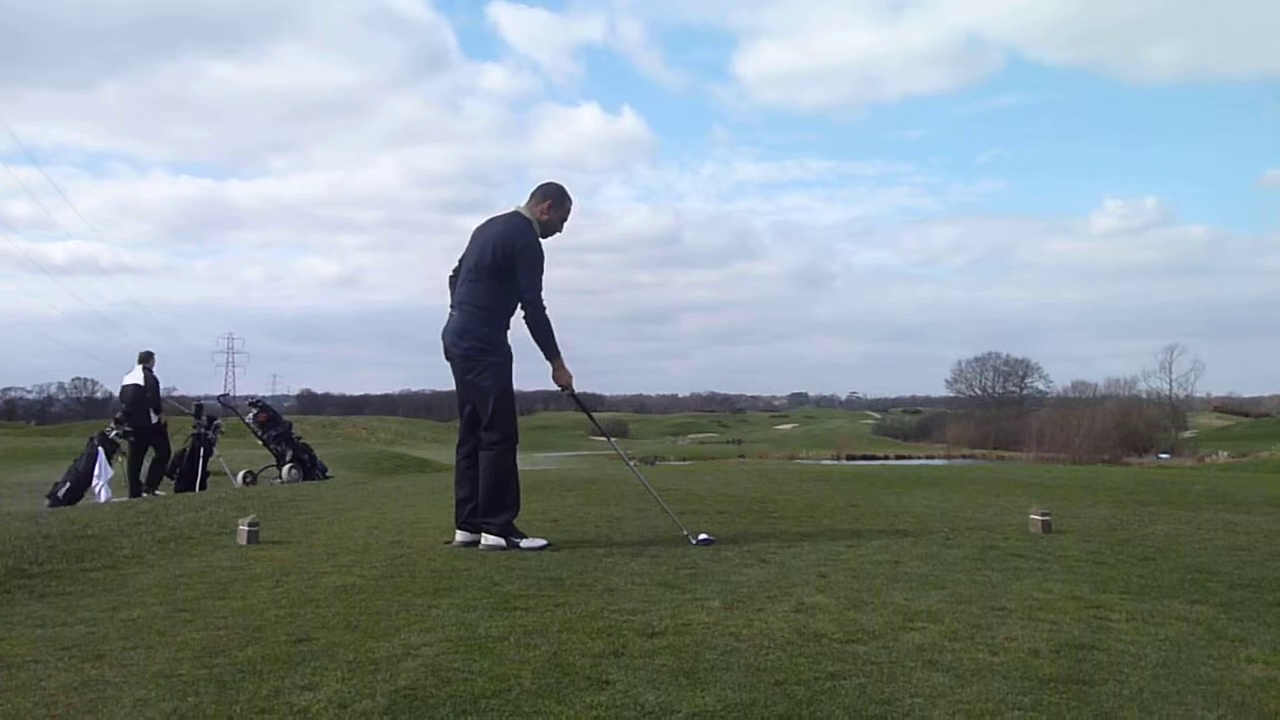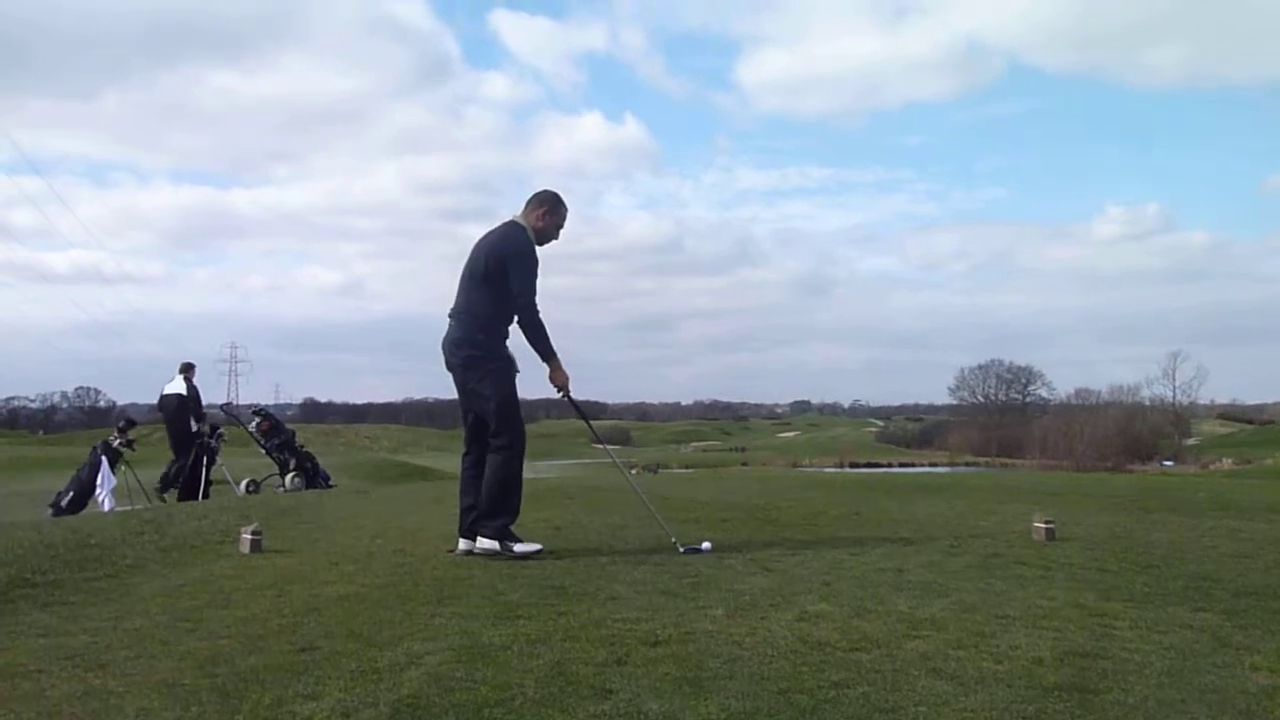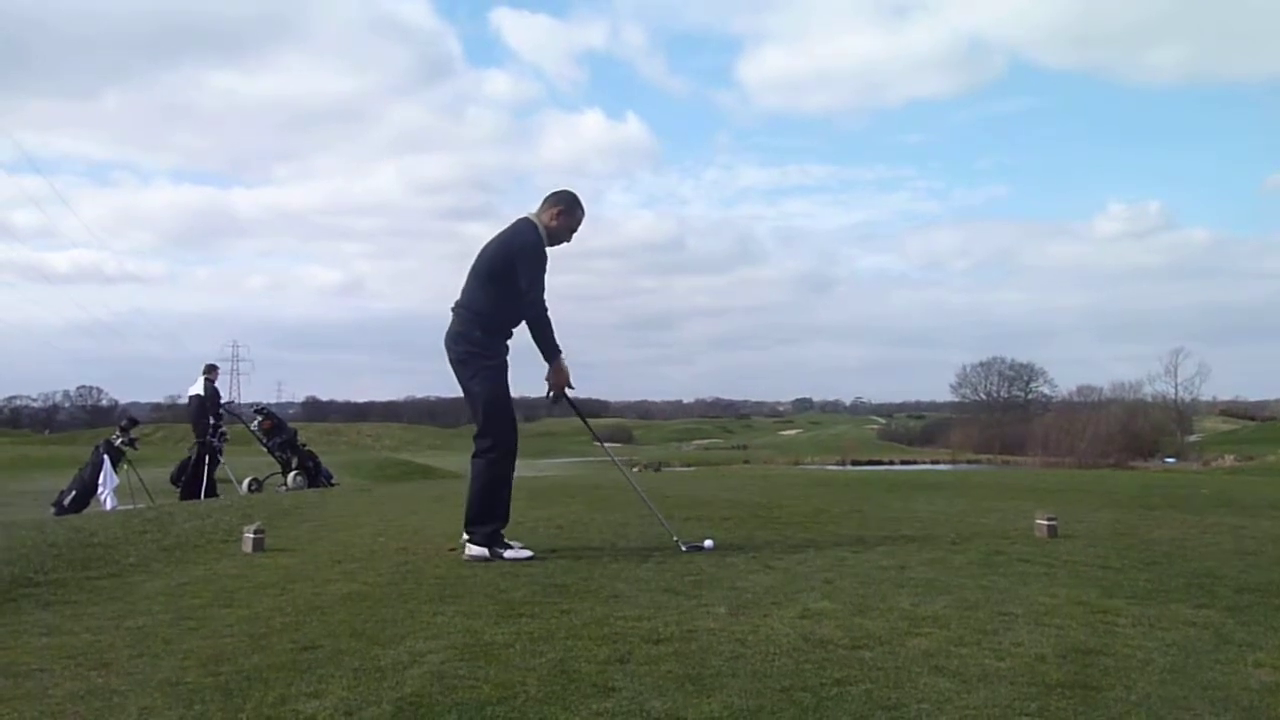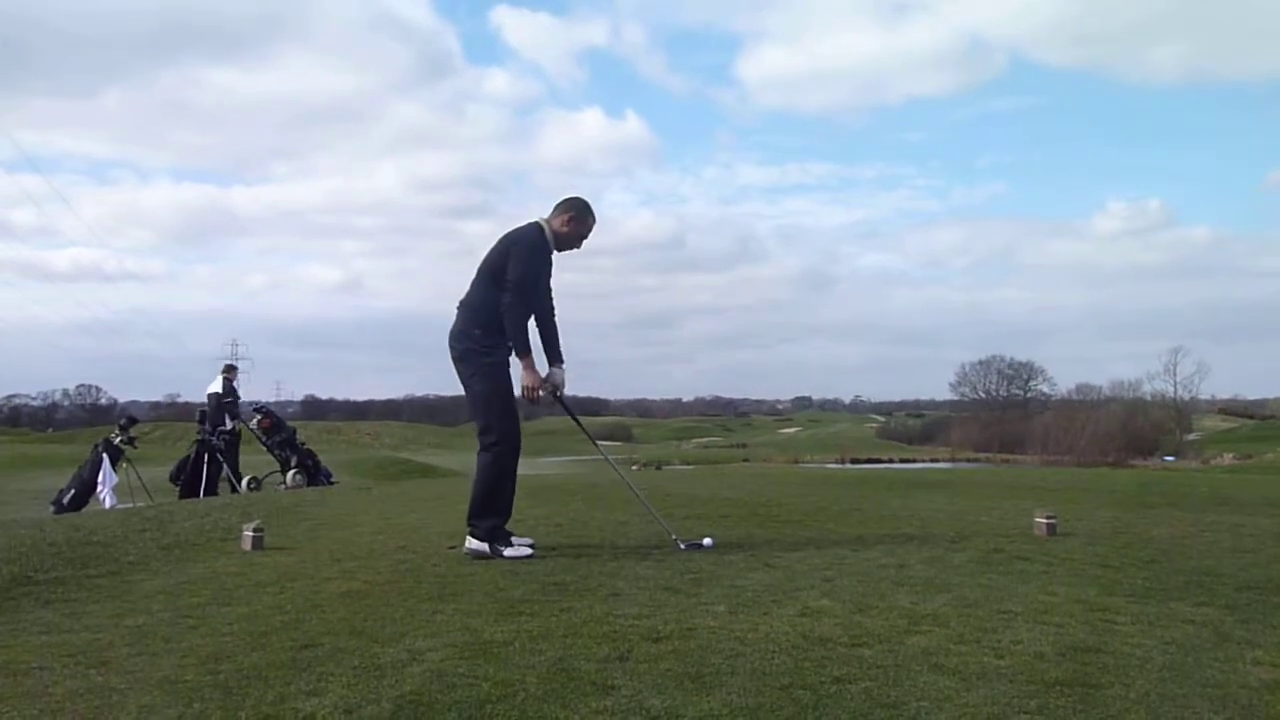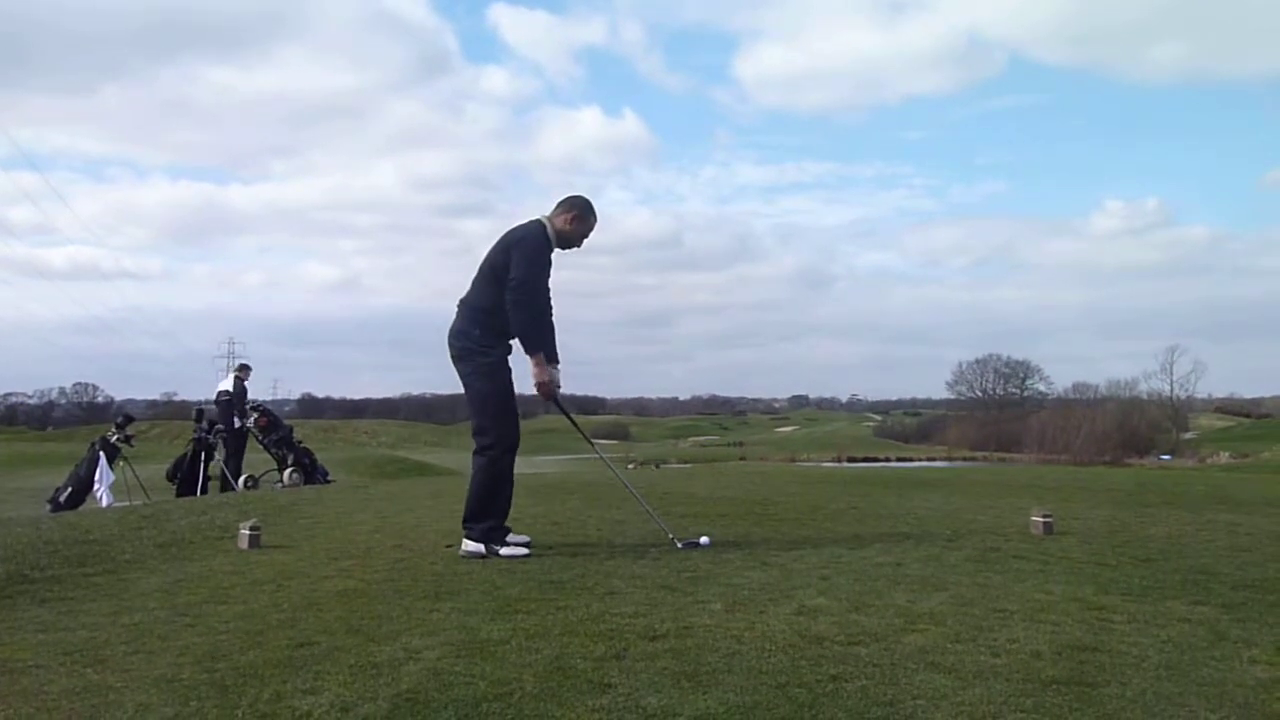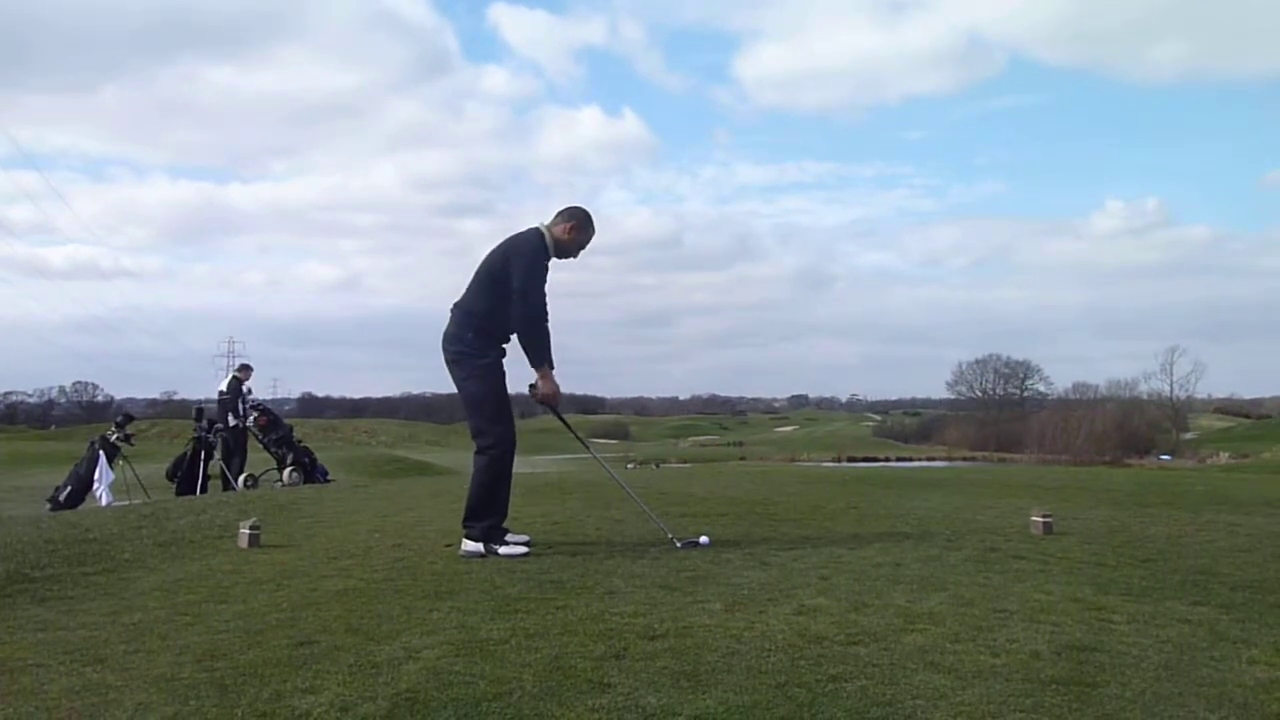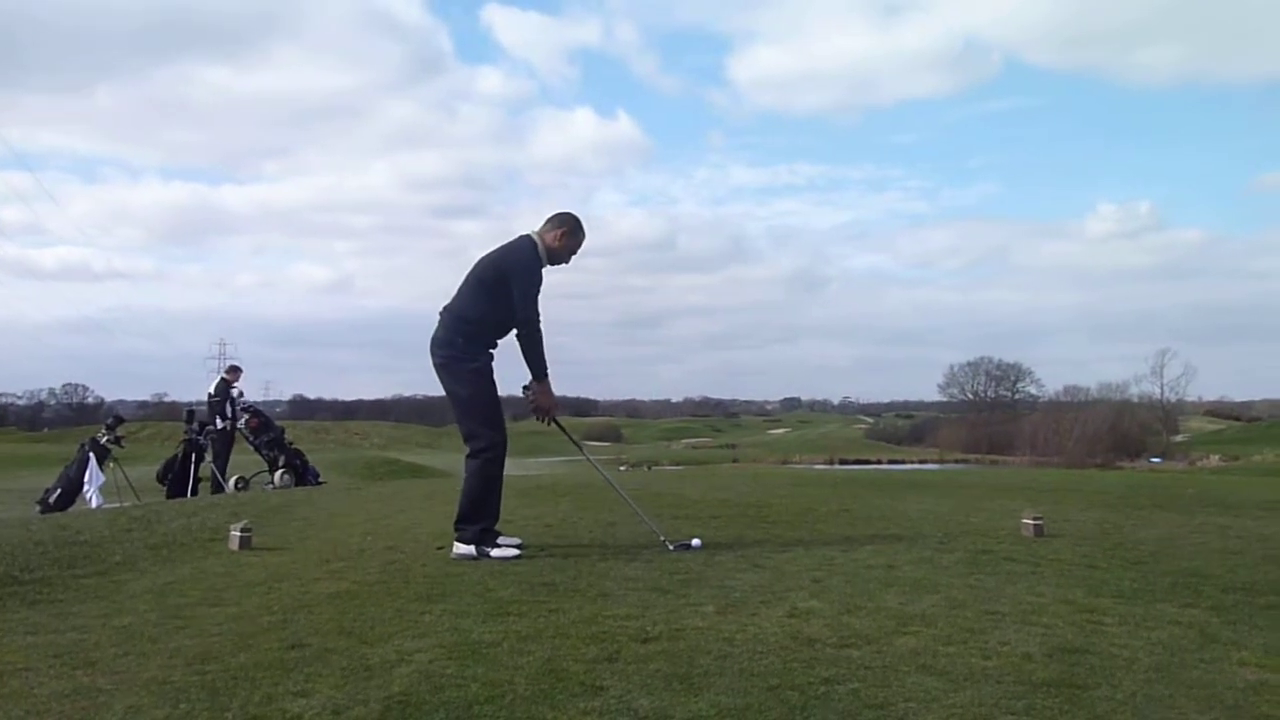
dt=0.5s
person 1, frame 1
left shoulder: (492, 226)
right shoulder: (525, 240)
left elbow: (456, 277)
right elbow: (533, 307)
right wrist: (557, 362)
left hip: (460, 335)
right hip: (482, 341)
left knee: (473, 432)
right knee: (499, 434)
left ankle: (470, 525)
right ankle: (498, 528)
person 1, frame 2
left shoulder: (497, 238)
right shoulder: (519, 247)
right elbow: (526, 310)
left wrist: (501, 349)
right wrist: (553, 363)
left hip: (463, 344)
right hip: (480, 349)
left knee: (480, 441)
right knee: (507, 438)
left ankle: (472, 532)
right ankle: (494, 531)
person 1, frame 3
left shoulder: (520, 237)
right shoulder: (529, 243)
left elbow: (531, 306)
right elbow: (532, 308)
left wrist: (555, 358)
right wrist: (555, 363)
left hip: (474, 343)
right hip: (477, 345)
left knee: (500, 437)
right knee: (496, 440)
left ankle: (481, 528)
right ankle: (482, 538)
person 1, frame 4
left shoulder: (537, 249)
right shoulder: (529, 243)
left elbow: (544, 312)
right elbow: (512, 304)
left wrist: (556, 366)
right wrist: (527, 365)
left hip: (485, 344)
right hip: (477, 344)
left knee: (504, 437)
right knee: (501, 436)
left ankle: (493, 528)
right ankle: (482, 532)
person 1, frame 5
left shoulder: (539, 247)
right shoulder: (531, 240)
left elbow: (540, 311)
right elbow: (517, 303)
left wrist: (550, 365)
right wrist: (538, 362)
left hip: (485, 344)
right hip: (477, 343)
left knee: (505, 438)
right knee: (495, 439)
left ankle: (491, 527)
right ankle: (478, 535)
person 1, frame 6
left shoulder: (533, 253)
right shoulder: (529, 248)
left elbow: (535, 317)
right elbow: (523, 314)
left wrist: (546, 373)
right wrist: (543, 373)
left hip: (478, 347)
right hip: (471, 346)
left knee: (502, 440)
right knee: (495, 440)
left ankle: (489, 527)
right ankle: (478, 534)
person 1, frame 7
left shoulder: (521, 256)
right shoulder: (524, 259)
left elbow: (525, 323)
right elbow: (527, 325)
left wrist: (538, 382)
right wrist: (542, 384)
left hip: (463, 349)
right hip: (459, 350)
left knee: (492, 442)
right knee: (486, 443)
left ankle: (481, 530)
right ankle: (470, 537)
